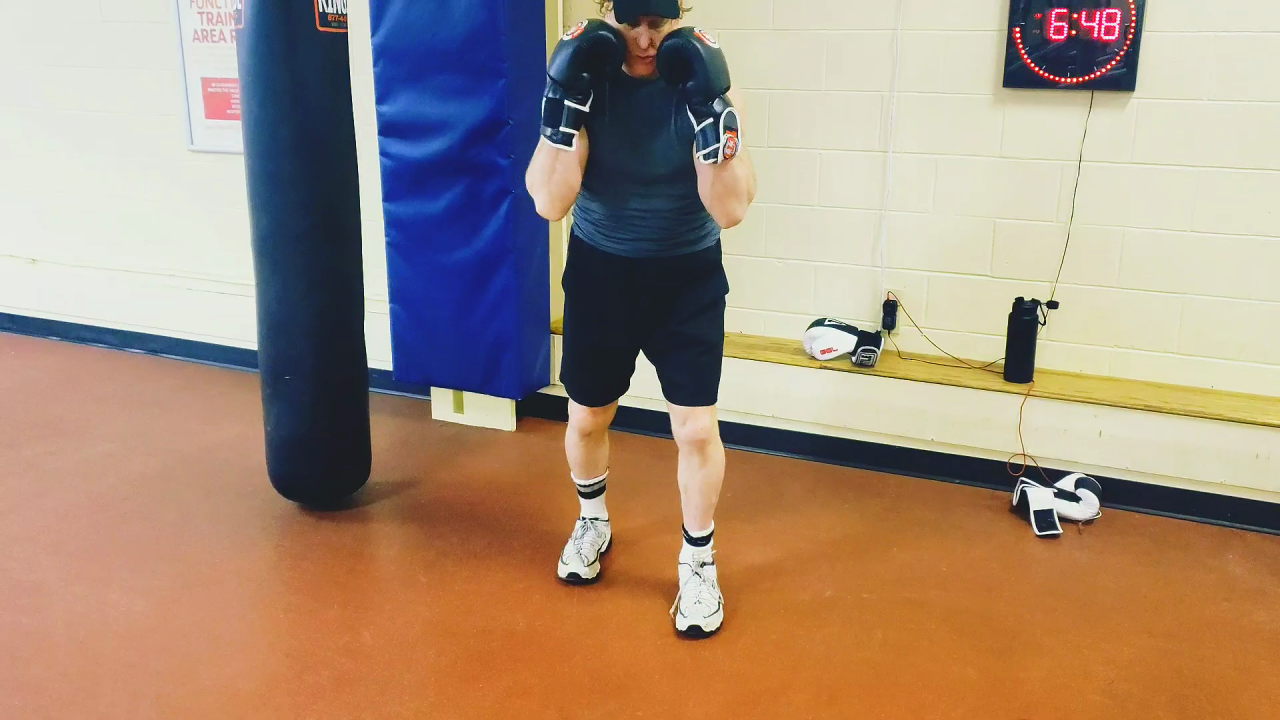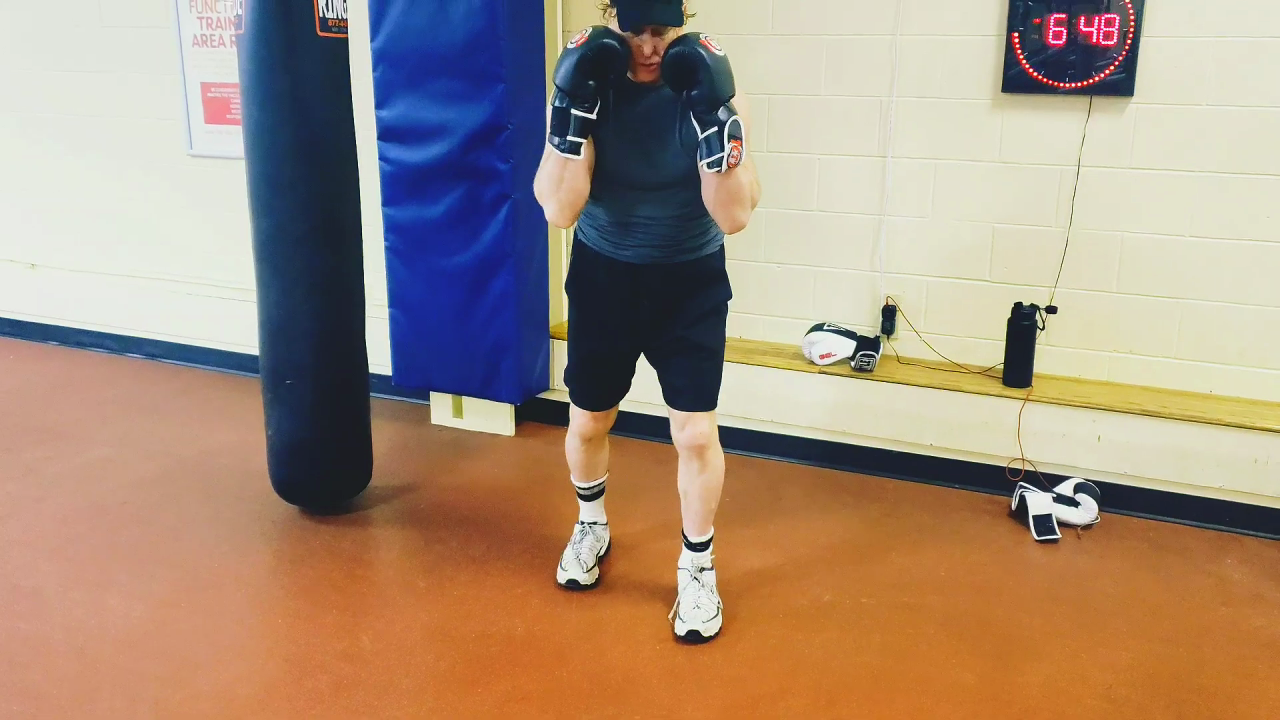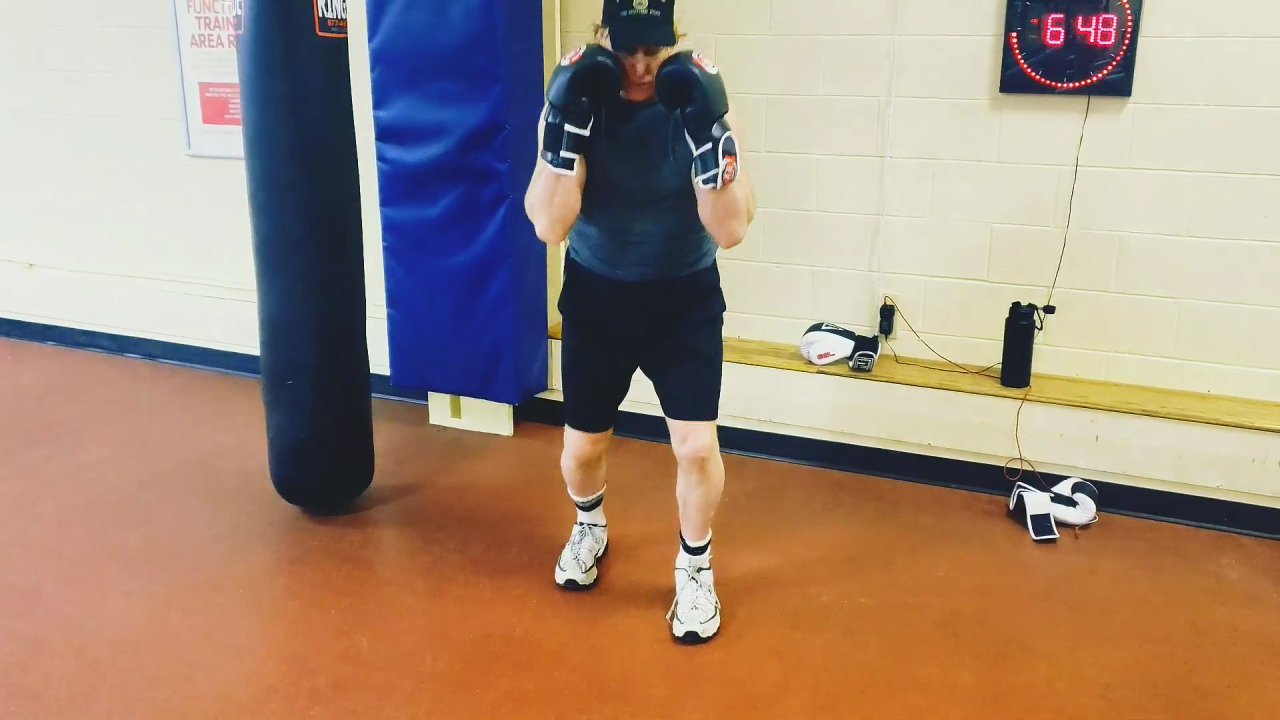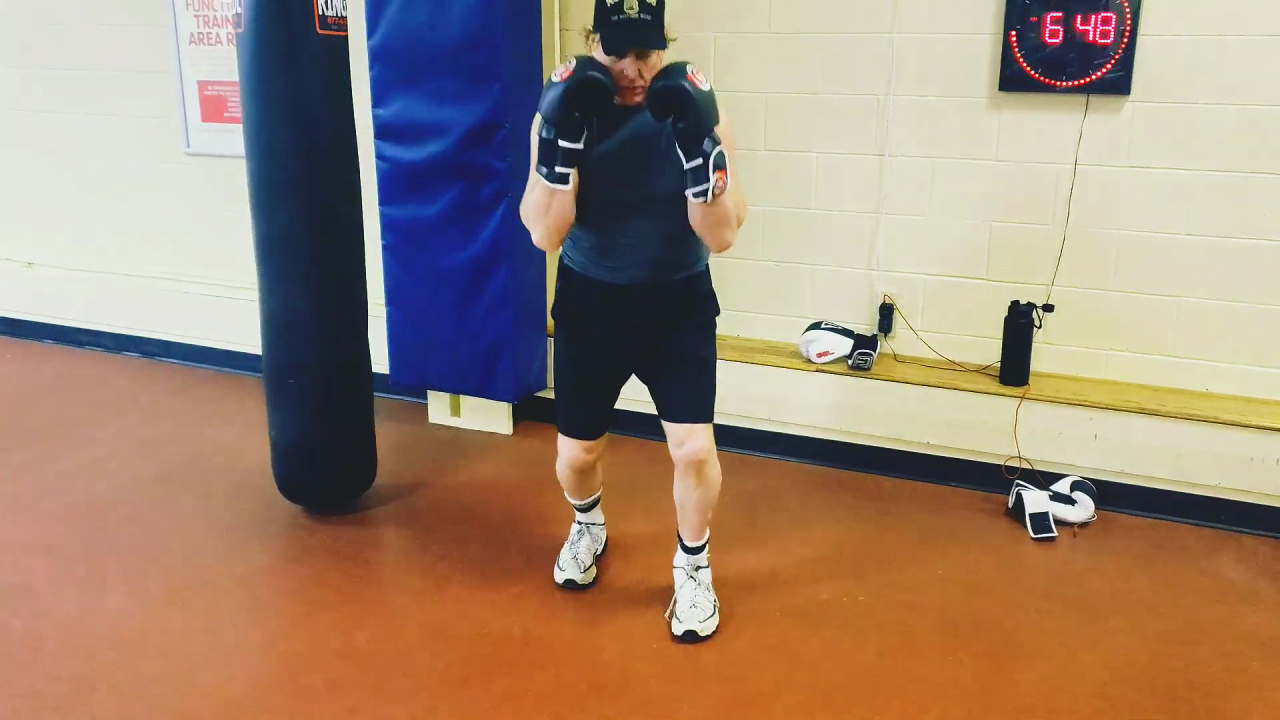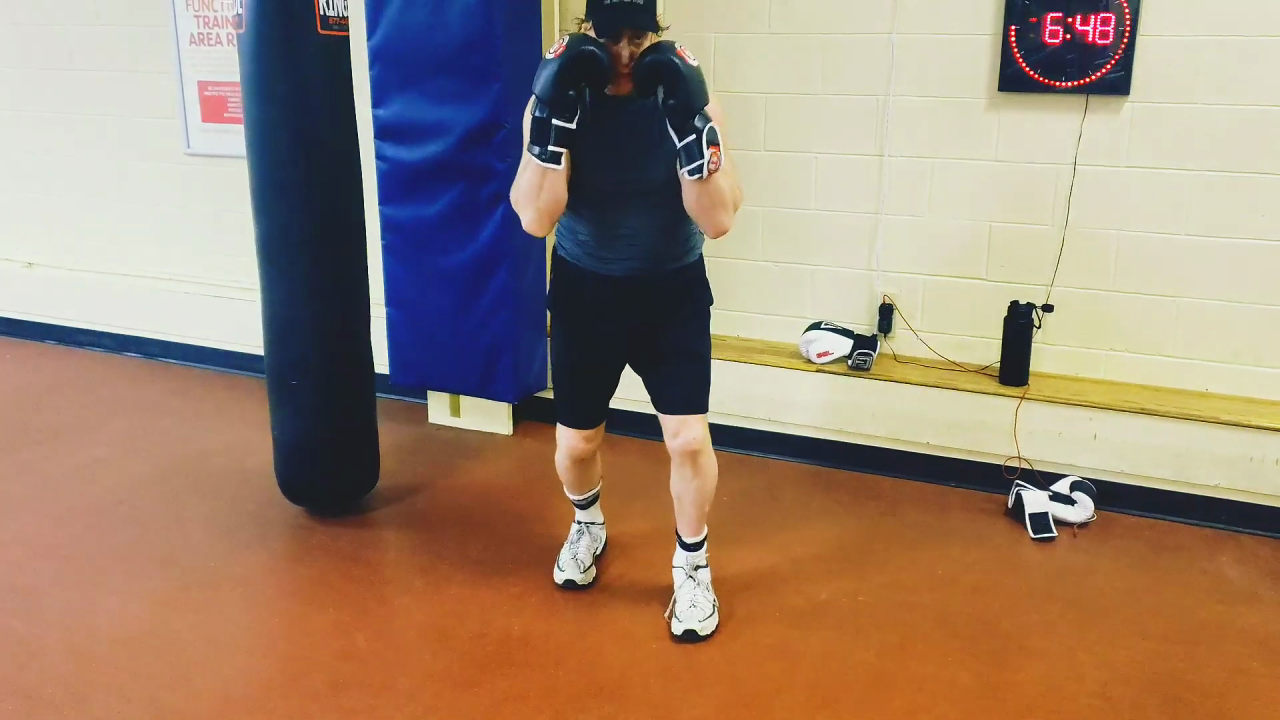
dt=0.2s
person 1, frame 1
left shoulder: (700, 83)
right shoulder: (585, 83)
left elbow: (730, 209)
right elbow: (550, 202)
left wrist: (713, 106)
right wrist: (565, 98)
left hip: (688, 279)
right hip: (600, 273)
left knee: (697, 427)
right knee: (587, 417)
left ankle: (697, 562)
right ankle: (593, 522)
person 1, frame 2
left shoulder: (711, 90)
right shoulder: (586, 87)
left elbow: (734, 215)
right elbow: (559, 210)
left wrist: (715, 113)
right wrist: (573, 107)
left hip: (690, 284)
right hip: (603, 278)
left knee: (696, 433)
right knee: (588, 422)
left ankle: (697, 567)
right ankle: (591, 526)
person 1, frame 3
left shoulder: (700, 105)
right shoulder: (574, 103)
left elbow: (730, 230)
right elbow: (550, 225)
left wrist: (709, 130)
right wrist: (566, 123)
left hip: (685, 299)
right hip: (598, 296)
left knee: (696, 446)
right knee: (583, 444)
left ankle: (694, 569)
right ankle: (590, 528)
person 1, frame 4
left shoulder: (697, 114)
right shoulder: (563, 112)
left elbow: (721, 237)
right elbow: (545, 235)
left wrist: (699, 142)
right wrist: (560, 136)
left hip: (679, 303)
right hip: (590, 302)
left knee: (694, 450)
right knee: (577, 453)
left ankle: (692, 568)
right ankle: (588, 527)
person 1, frame 5
left shoulder: (686, 101)
right shoulder: (558, 98)
left elbow: (717, 221)
right elbow: (536, 219)
left wrist: (691, 122)
right wrist: (553, 116)
left hip: (672, 292)
right hip: (585, 293)
left knee: (689, 440)
right knee: (576, 443)
left ankle: (691, 566)
right ankle: (588, 525)
